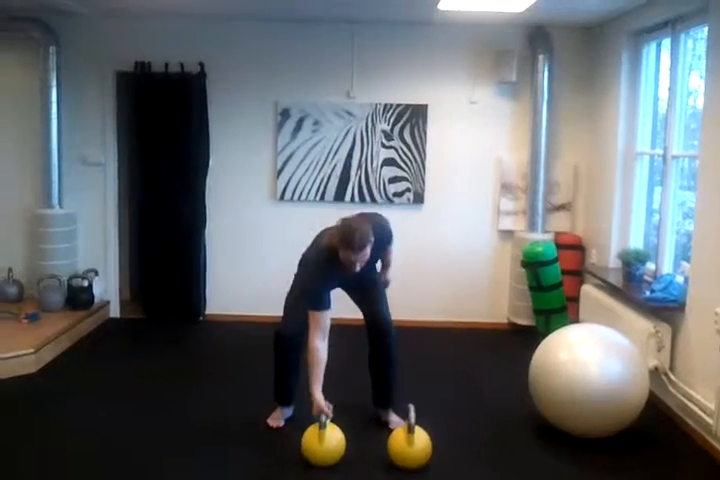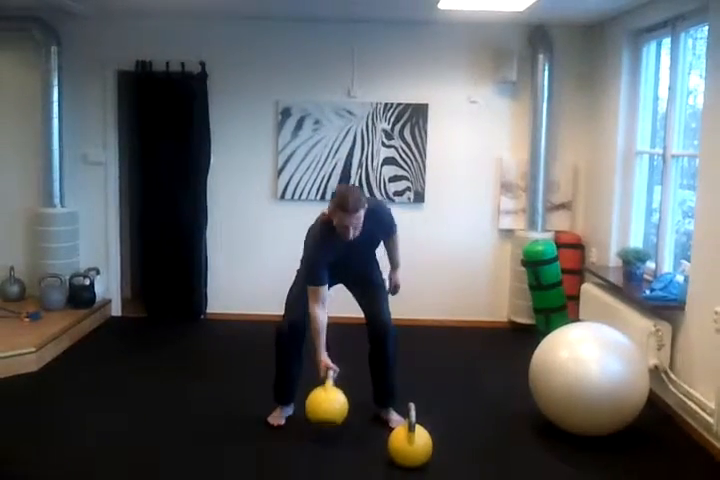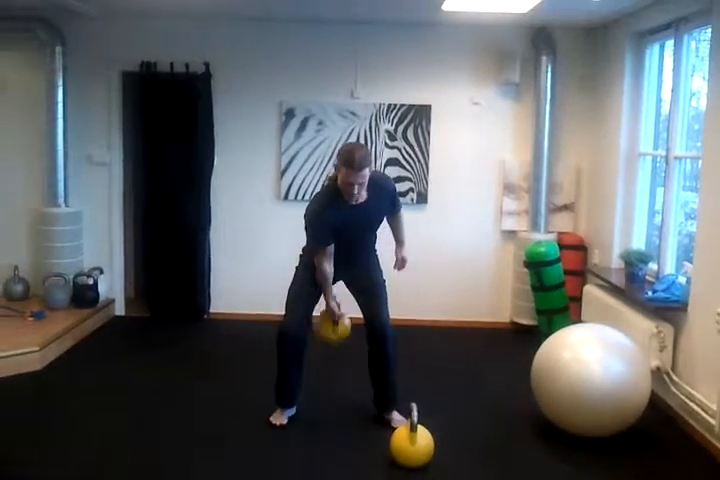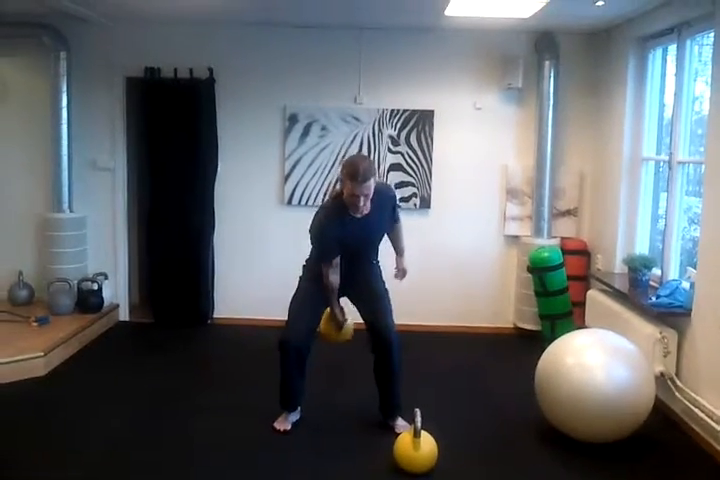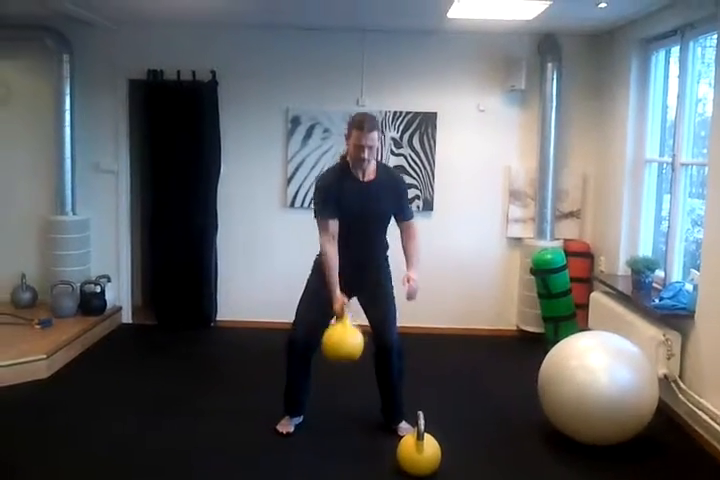
dt=0.3s
person 1, frame 1
left shoulder: (379, 227)
right shoulder: (319, 261)
right elbow: (318, 338)
left wrist: (385, 270)
right wrist: (316, 395)
right hip: (314, 273)
left knee: (382, 327)
right knee: (288, 333)
left ankle: (385, 407)
right ankle: (284, 404)
person 1, frame 2
left shoulder: (379, 212)
right shoulder: (318, 238)
left elbow: (391, 235)
right elbow: (318, 306)
left wrist: (395, 270)
right wrist: (321, 355)
left hip: (364, 267)
right hip: (320, 269)
left knee: (383, 327)
right knee: (289, 328)
left ankle: (385, 406)
right ankle: (284, 402)
person 1, frame 3
left shoulder: (384, 186)
right shoulder: (321, 206)
left elbow: (395, 213)
right elbow: (323, 260)
left wrist: (400, 246)
right wrist: (329, 300)
left hip: (363, 259)
right hip: (320, 260)
left knee: (381, 328)
right knee: (291, 330)
left ankle: (387, 407)
right ankle: (286, 403)
person 1, frame 4
left shoulder: (386, 195)
right shoulder: (326, 219)
left elbow: (394, 223)
right elbow: (331, 271)
left wrist: (400, 255)
right wrist: (334, 307)
left hip: (366, 271)
right hip: (321, 274)
left knee: (387, 337)
right knee: (293, 340)
left ankle: (391, 413)
right ankle: (290, 408)
person 1, frame 5
left shoulder: (393, 180)
right shoulder: (329, 182)
left elbow: (408, 227)
right elbow: (329, 238)
left wrist: (412, 270)
right wrist: (336, 292)
left hip: (374, 269)
right hip: (331, 269)
left knee: (388, 342)
right knee: (300, 339)
left ankle: (394, 416)
right ankle: (294, 411)
